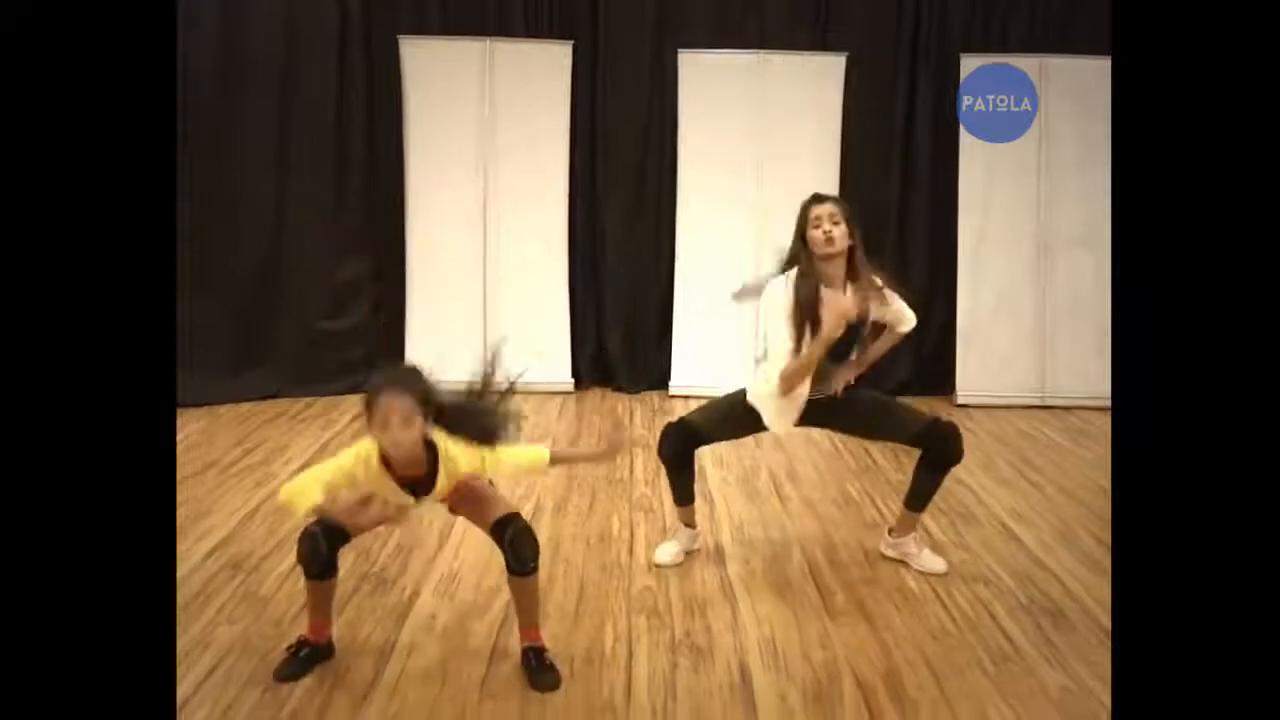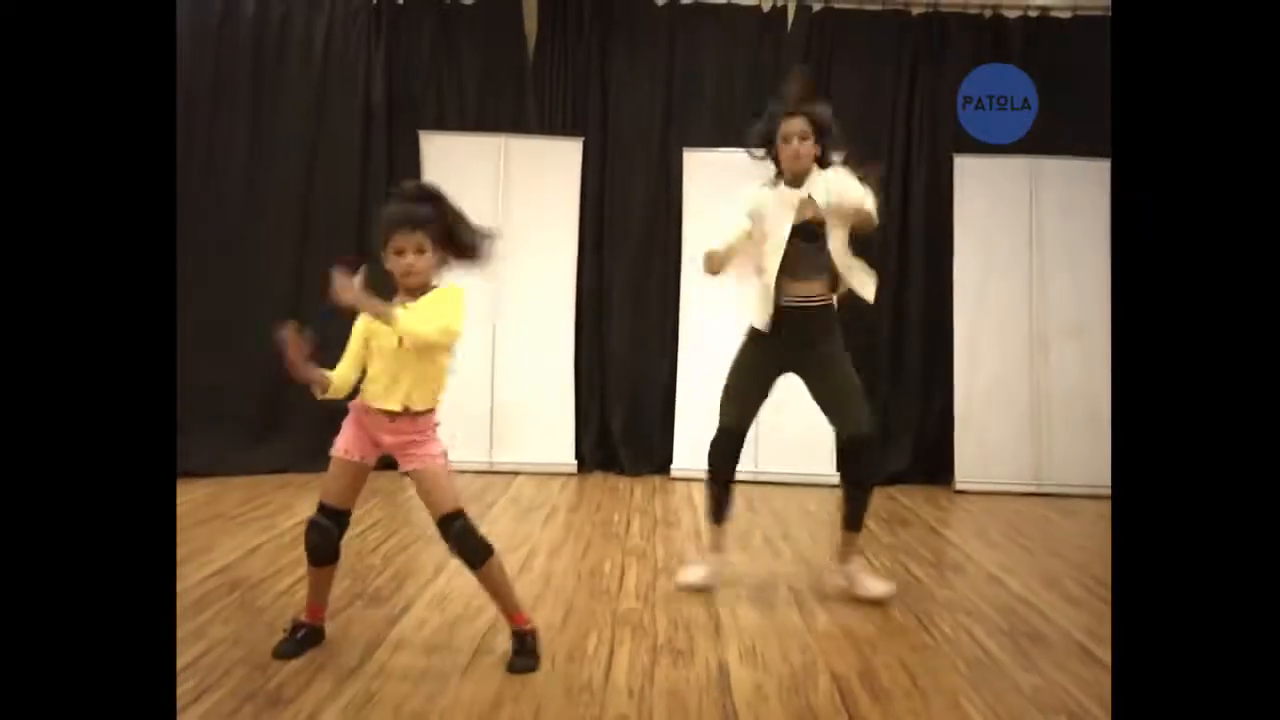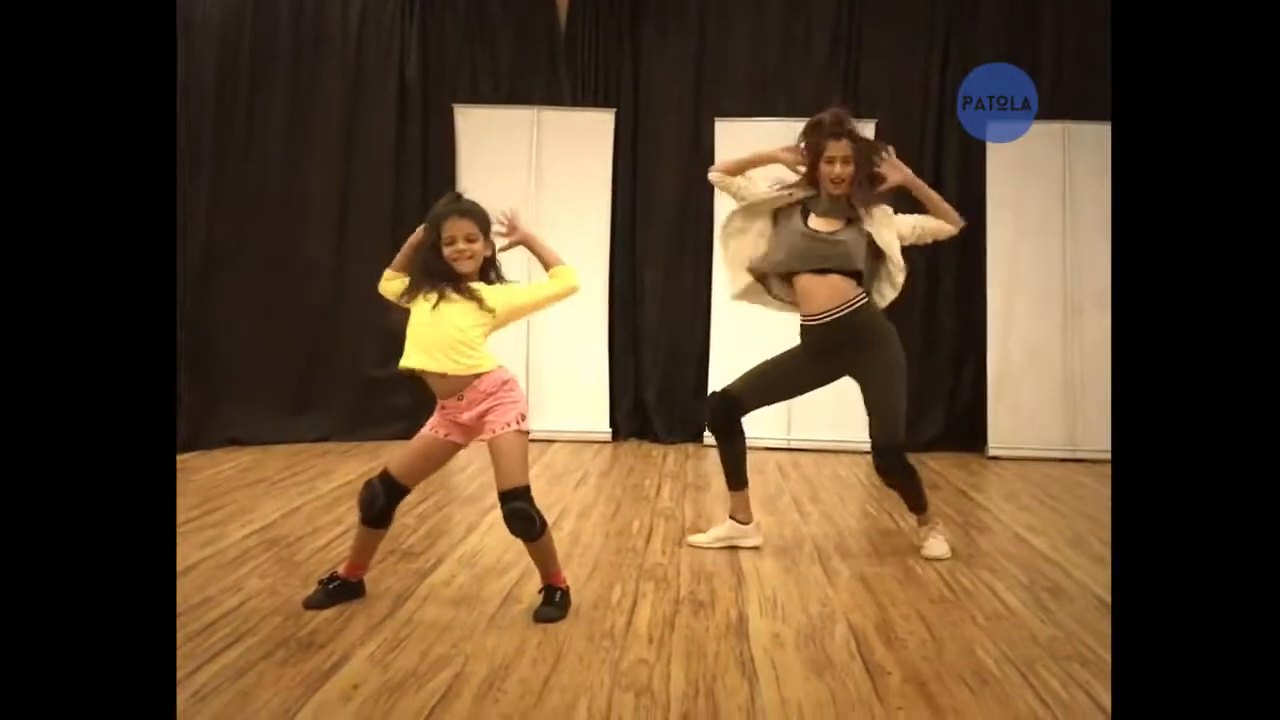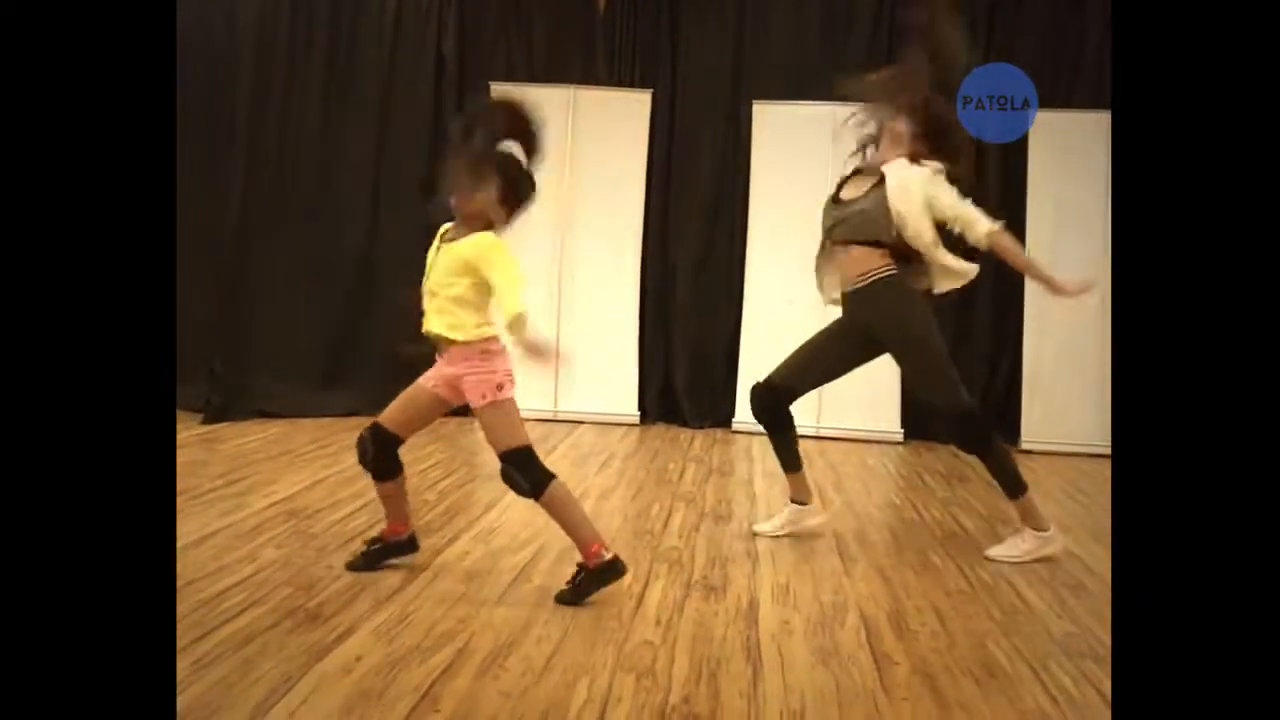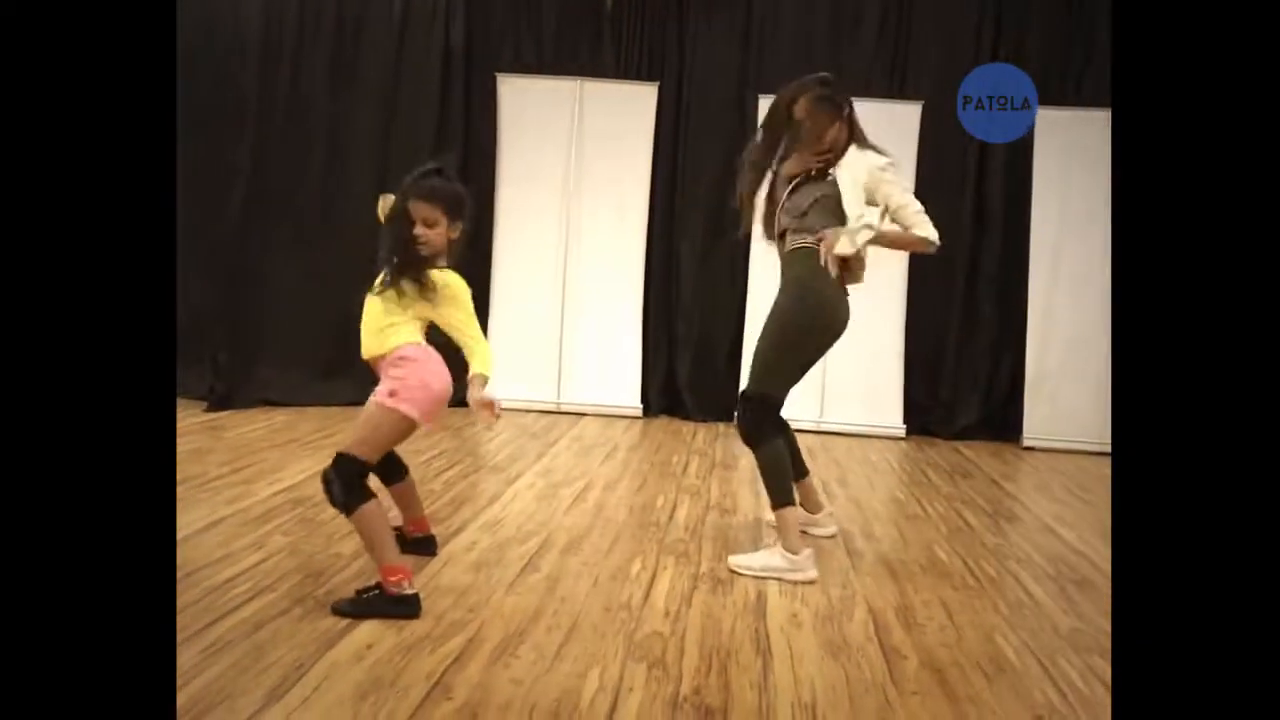
dt=1s
person 1, frame 1
left shoulder: (870, 289)
right shoulder: (786, 291)
left elbow: (904, 323)
right elbow: (786, 380)
left wrist: (856, 367)
right wrist: (829, 329)
left hip: (836, 399)
right hip: (781, 398)
left knee: (945, 440)
right knee: (675, 439)
left ankle: (901, 536)
right ankle: (687, 529)
person 1, frame 2
left shoulder: (836, 183)
right shoulder: (765, 203)
left elbow: (865, 214)
right elbow: (730, 254)
left wrist: (833, 208)
right wrist: (719, 257)
left hip: (820, 334)
right hip: (770, 332)
left knee: (862, 443)
right knee: (728, 439)
left ankle: (850, 558)
right ankle: (711, 551)
person 1, frame 3
left shoulder: (873, 217)
right shoulder: (785, 207)
left elbow: (952, 225)
right elbow: (718, 175)
left wrist: (909, 181)
right wrist: (775, 156)
left hip: (869, 338)
right hip: (816, 347)
left knee: (888, 455)
right knee: (721, 407)
left ankle: (928, 526)
right ankle: (742, 522)
person 1, frame 4
left shoulder: (916, 179)
right shoulder: (853, 181)
left elbow: (982, 230)
left wrist: (1049, 282)
left hip: (894, 306)
right hip: (856, 315)
left knee: (964, 419)
right knee: (766, 396)
left ankle: (1038, 528)
right ankle: (802, 505)
person 1, frame 5
left shoulder: (867, 167)
right shoulder: (804, 167)
left elbow: (925, 236)
right elbow: (767, 214)
left wrist: (862, 234)
right wrist: (792, 162)
left hip: (810, 292)
right hip: (821, 300)
left knee: (755, 411)
right knee: (763, 406)
left ankle: (791, 551)
right ankle: (814, 510)
person 2, frame 1
left shoulder: (455, 452)
right shoulder: (364, 457)
left elbow: (531, 457)
right elbow: (293, 492)
left wrist: (595, 454)
right wrist: (353, 516)
left hip: (455, 488)
left knee: (519, 538)
right knee: (316, 539)
left ankle: (532, 645)
right ankle: (316, 639)
person 2, frame 2
left shoulder: (448, 300)
right shoulder: (369, 319)
left elbow: (421, 332)
right elbow: (338, 384)
left wrist: (360, 302)
right wrist: (303, 369)
left hip: (417, 428)
right hip: (366, 421)
left knee: (459, 532)
right knee: (324, 528)
left ankle: (522, 631)
right ankle: (311, 623)
person 2, frame 3
left shoulder: (496, 296)
right shoulder: (423, 291)
left elbow: (566, 282)
right elbow: (390, 283)
left wrist: (527, 241)
right wrist: (415, 240)
left hip: (494, 397)
right hip: (449, 411)
left knee: (517, 507)
right knee: (380, 492)
left ankle: (555, 587)
right ankle: (350, 577)
person 2, frame 4
left shoulder: (485, 247)
right shoulder: (447, 235)
left elbow: (510, 294)
left wrist: (527, 336)
left hip: (480, 360)
right hip: (448, 363)
left knee: (521, 468)
right knee: (375, 442)
left ankle: (599, 559)
right ankle: (398, 535)
person 2, frame 5
left shoulder: (447, 283)
right shoulder: (408, 258)
left elbow: (475, 340)
right elbow: (386, 208)
left wrist: (478, 386)
right wrist: (394, 210)
left hip: (413, 374)
right hip: (408, 374)
left knee: (342, 476)
right knee: (375, 452)
left ankle: (398, 588)
right ankle: (419, 531)
